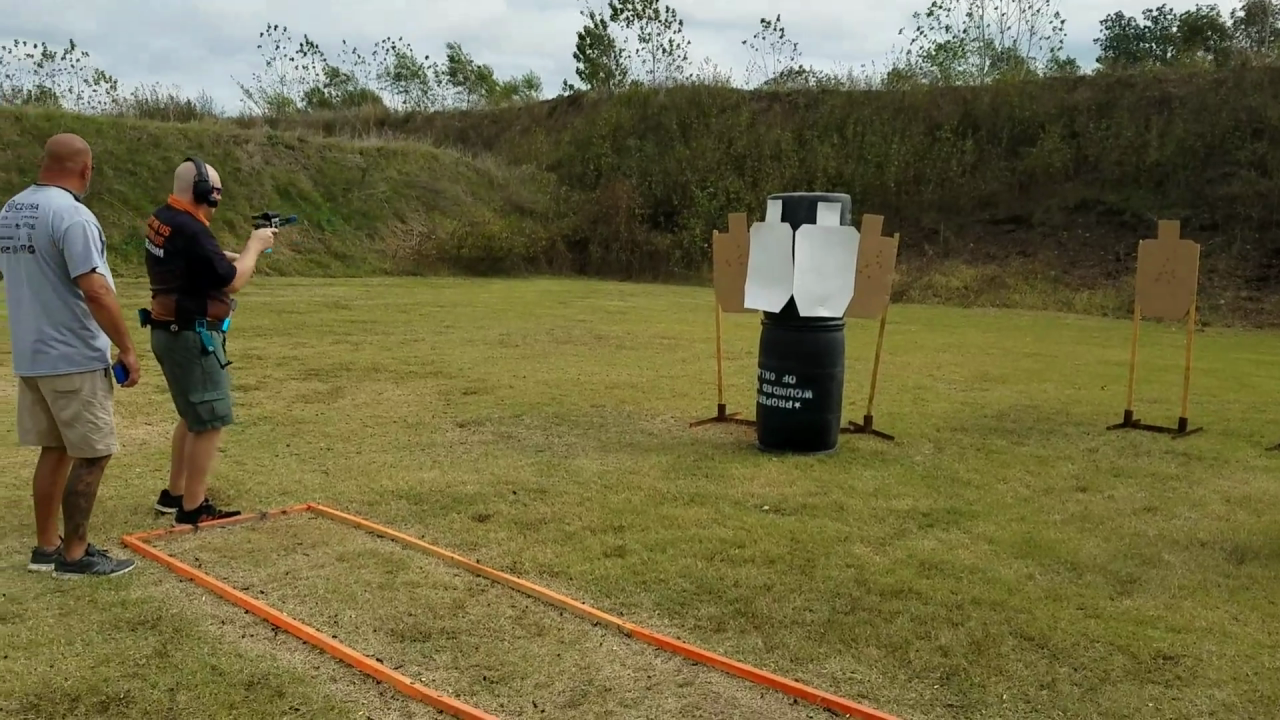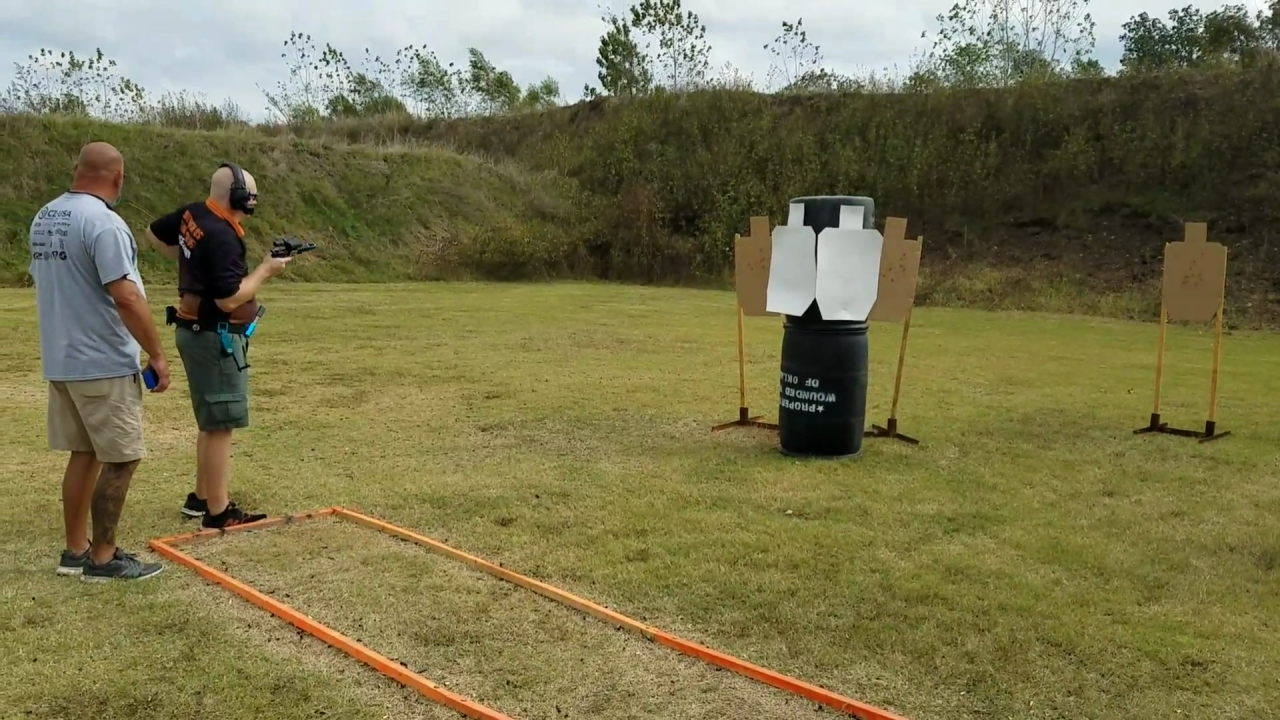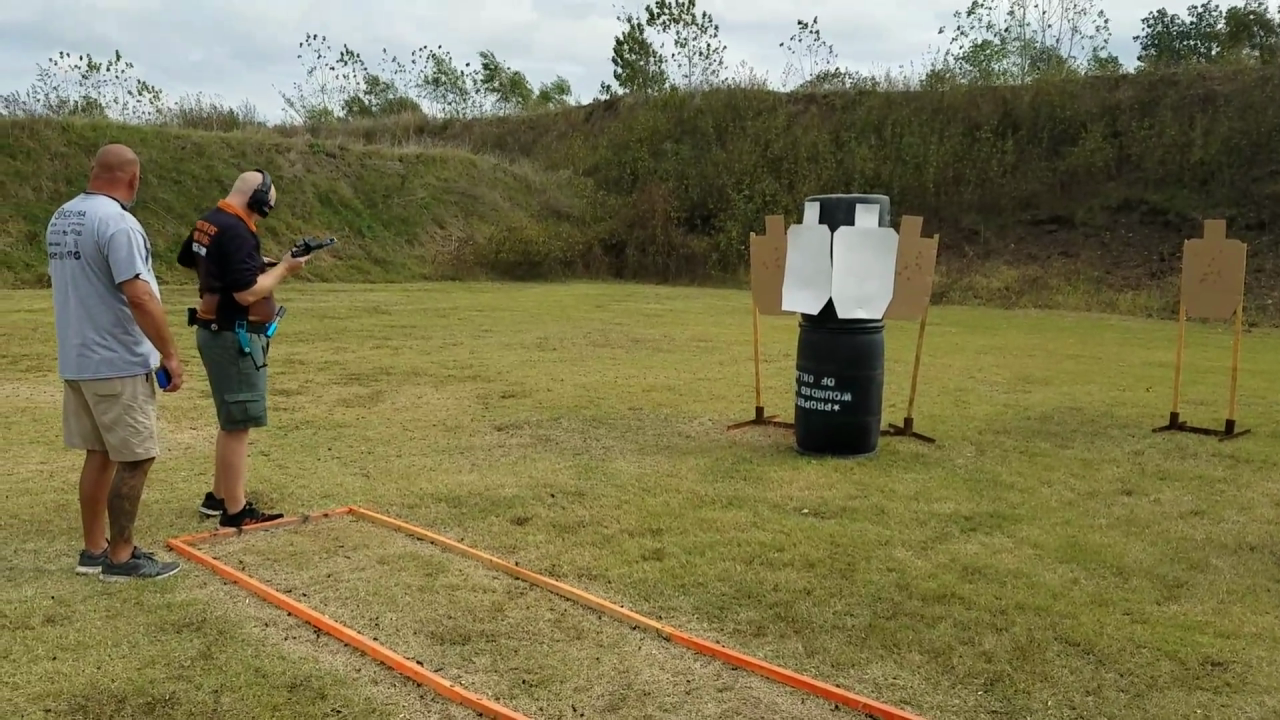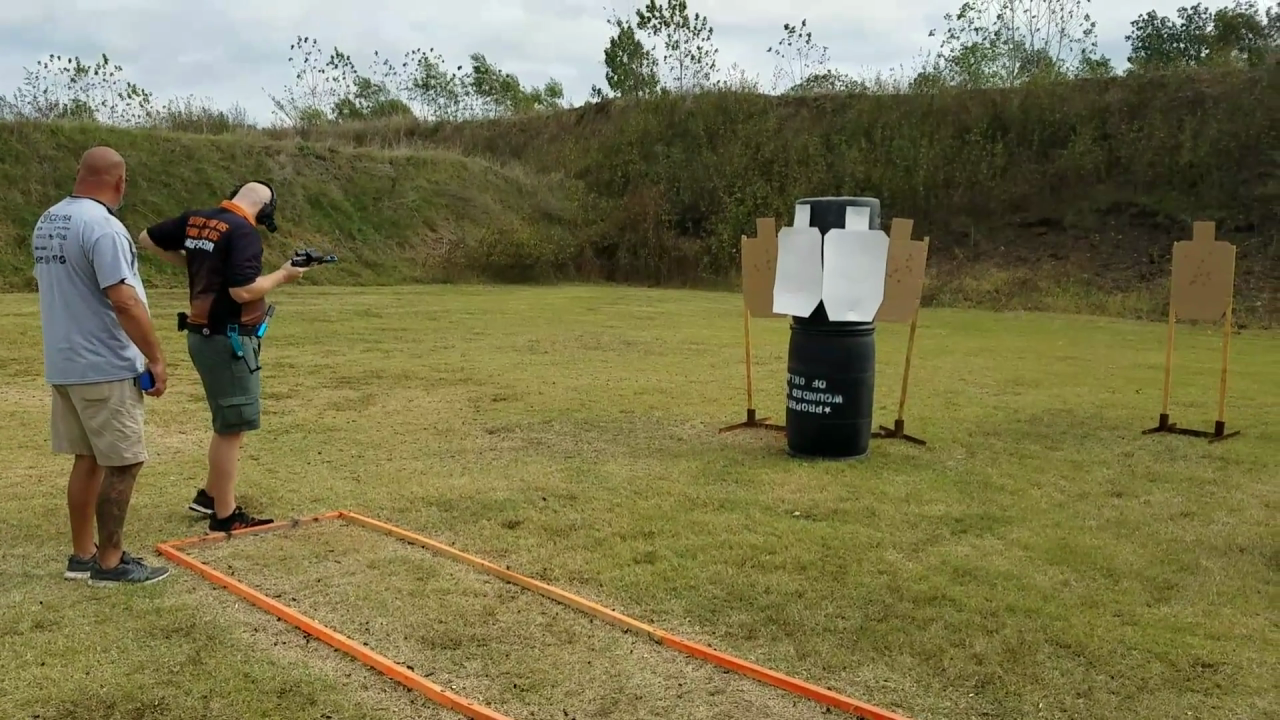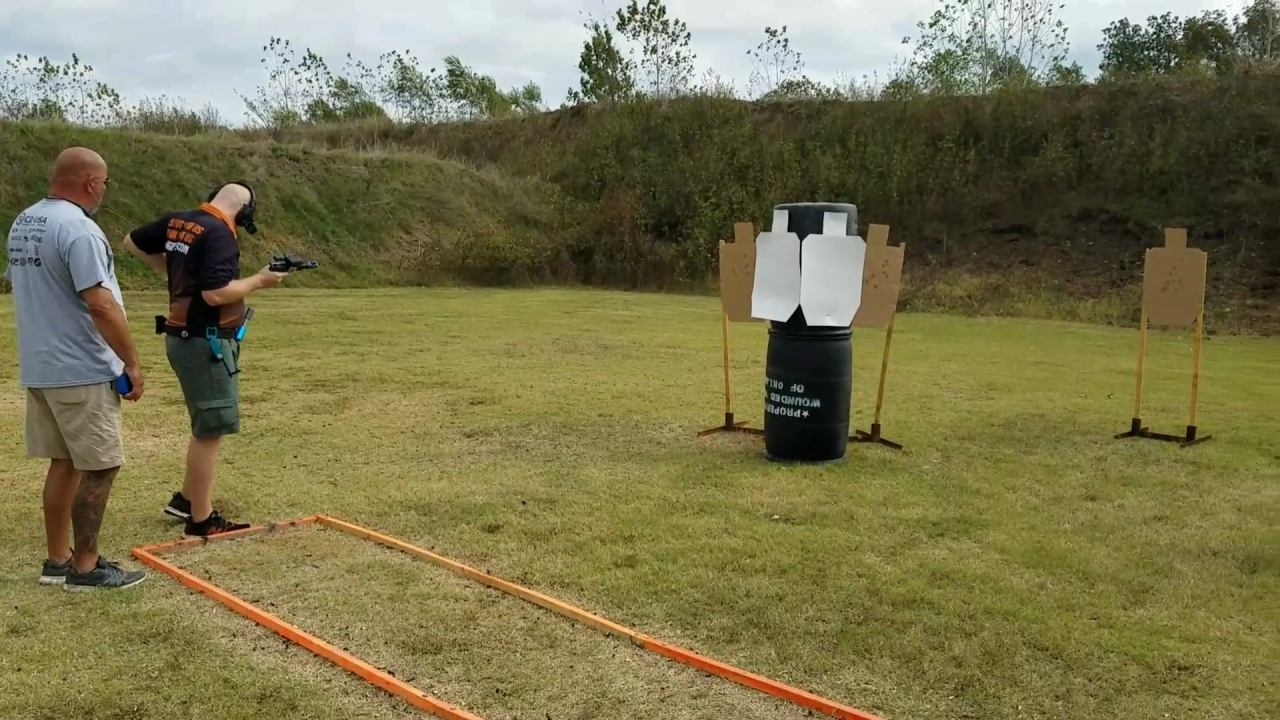
dt=0.7s
person 1, frame 1
right shoulder: (71, 215)
right elbow: (95, 292)
right wrist: (126, 349)
right hip: (73, 360)
left knee: (54, 450)
right knee: (92, 454)
left ankle: (46, 546)
right ankle: (74, 554)
person 1, frame 2
left shoulder: (44, 218)
right shoulder: (103, 222)
right elbow: (126, 298)
right wrist: (156, 355)
left hip: (62, 361)
right hip: (103, 364)
left knee: (84, 454)
right knee: (120, 459)
left ankle: (76, 550)
right ankle: (103, 558)
person 1, frame 3
left shoulder: (61, 218)
right shoulder: (117, 222)
right elbow: (139, 297)
right wrist: (170, 354)
left hip: (77, 360)
right hip: (117, 364)
left knee: (100, 454)
right knee: (134, 458)
left ankle: (94, 549)
right ankle: (121, 556)
person 1, frame 4
left shoulder: (47, 222)
right shoulder: (102, 226)
right elbow: (124, 302)
right wrist: (155, 358)
left hip: (65, 365)
right hip: (104, 368)
left knee: (88, 459)
right knee: (122, 463)
left ankle: (83, 554)
right ankle: (109, 562)
person 1, frame 5
left shoulder: (22, 224)
right shoulder: (79, 229)
right elbow: (101, 305)
right wrist: (132, 363)
left hip: (40, 368)
right hip: (81, 371)
left knee: (64, 463)
right knee: (98, 467)
left ankle: (58, 558)
right ankle: (85, 566)
person 2, frame 1
left shoulder: (162, 218)
right shoulder: (190, 230)
right elbow: (233, 282)
left wrist: (224, 255)
right wrist: (255, 245)
left hip: (170, 330)
right hip: (192, 336)
left knee: (193, 418)
right knee: (210, 422)
left ankle: (174, 494)
right ankle: (193, 507)
person 2, frame 2
left shoulder: (193, 214)
right shoulder: (221, 238)
left elbow: (155, 234)
right elbow: (229, 300)
right wrist: (265, 270)
left hip: (198, 332)
right hip: (214, 337)
left knee: (213, 422)
right knee: (220, 425)
left ankle: (201, 497)
right ankle: (218, 511)
person 2, frame 3
left shoulder: (205, 223)
right shoulder: (236, 230)
left elbow: (186, 259)
right elbow: (248, 293)
right wrist: (285, 268)
left hip: (218, 332)
right hip: (234, 336)
left knee: (232, 421)
right knee: (239, 423)
left ankle: (218, 497)
right ankle: (235, 510)
person 2, frame 4
left shoulder: (195, 220)
right shoulder: (243, 231)
left elbow: (147, 239)
right elbow: (242, 291)
right wrist: (282, 275)
left hip: (206, 334)
right hip: (226, 338)
left knee: (228, 422)
right knee: (232, 427)
left ankle: (210, 495)
right ankle: (224, 515)
person 2, frame 5
left shoulder: (176, 222)
right shoulder: (218, 234)
left elbow: (131, 242)
right elbow: (215, 293)
right wrist: (259, 280)
left hip: (185, 337)
right hip: (205, 341)
left knee: (207, 425)
right knee: (210, 430)
left ankle: (185, 499)
right ankle: (201, 519)
